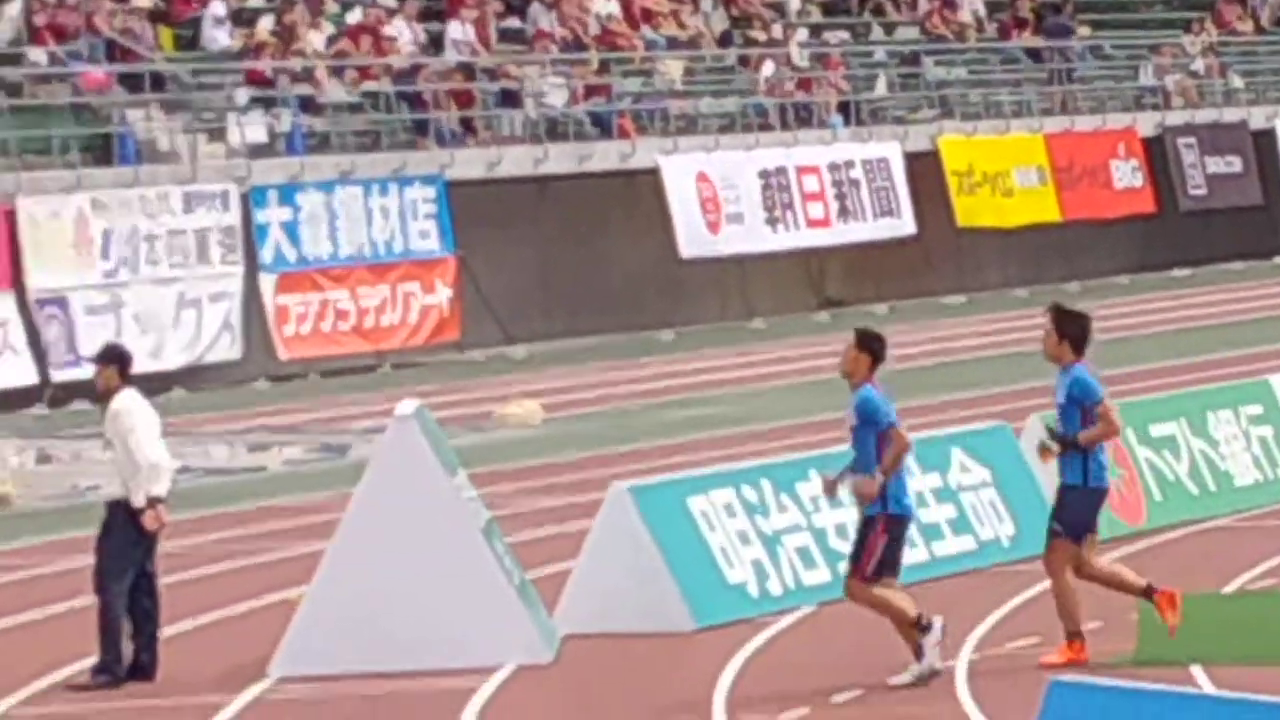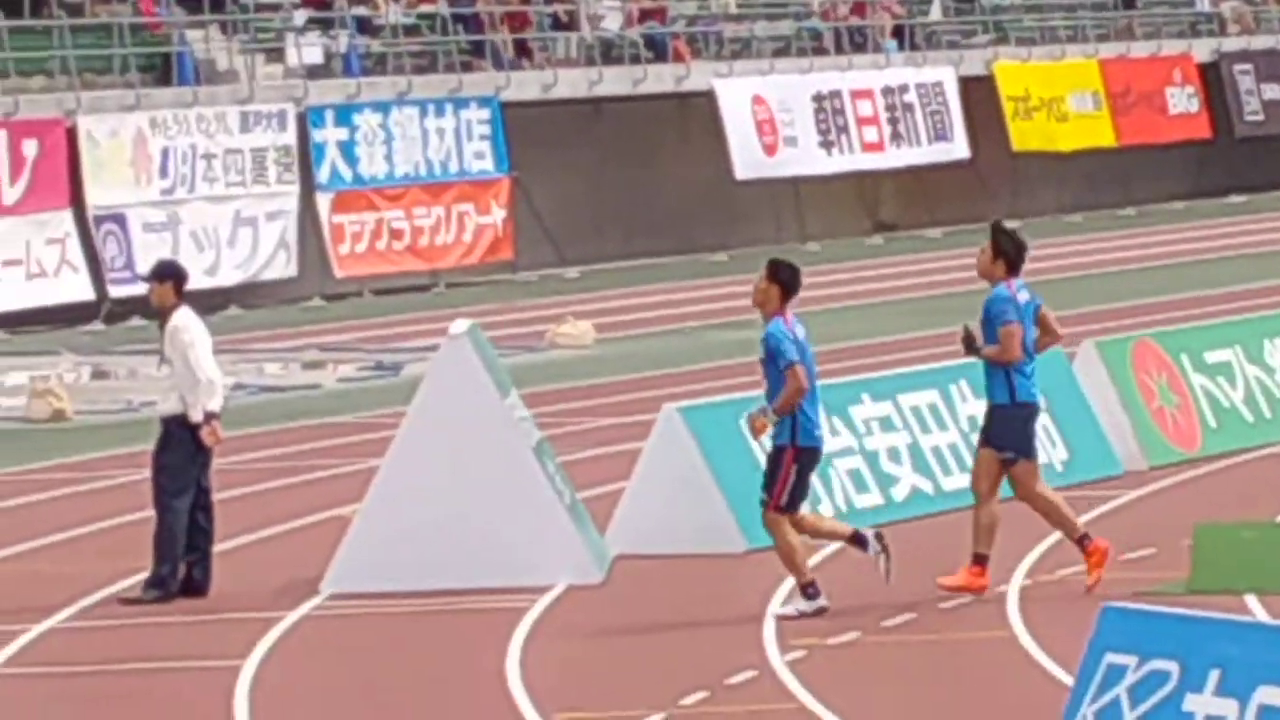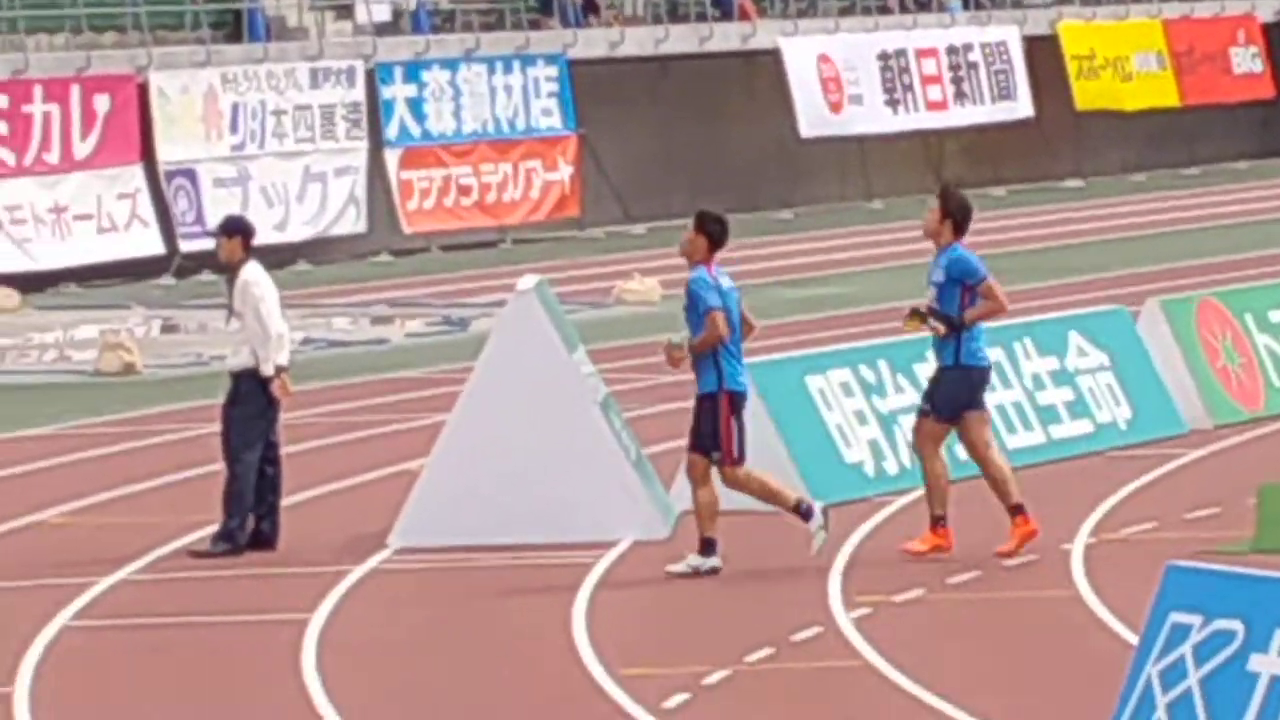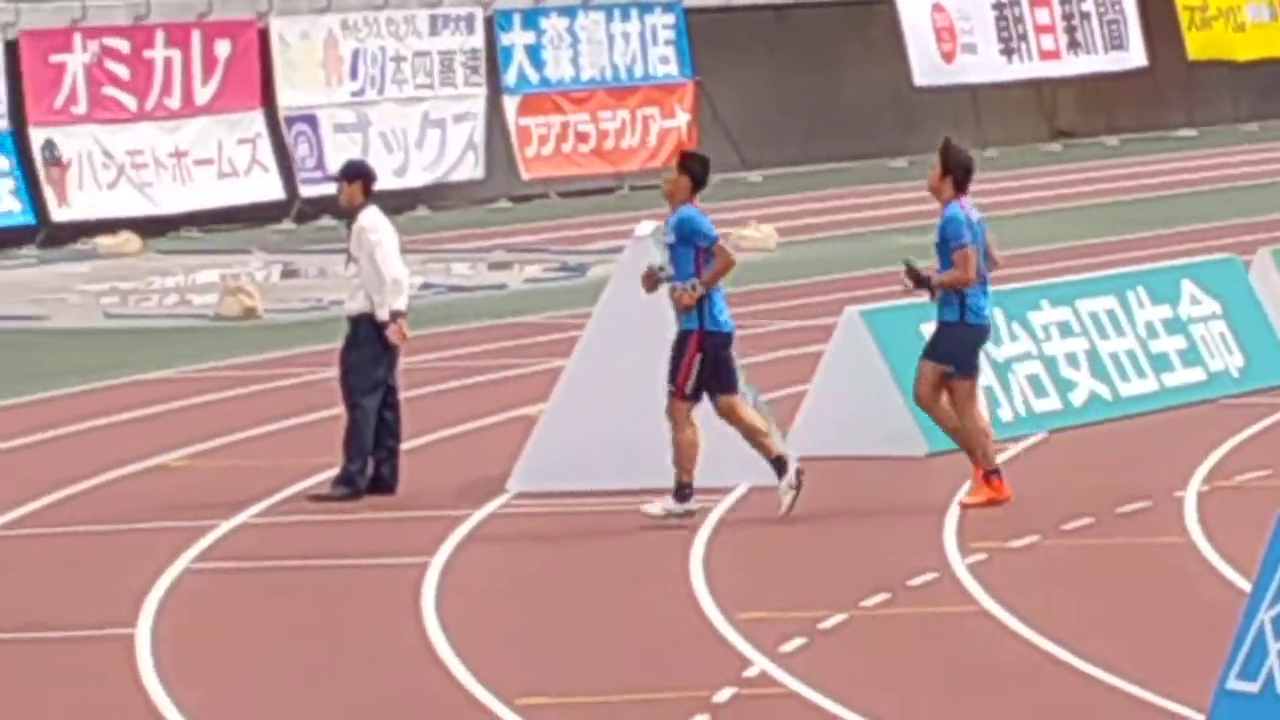
dt=0.3s
person 1, frame 1
left shoulder: (1078, 380)
right shoulder: (1068, 377)
left elbow: (1112, 427)
left wrist: (1071, 443)
right wrist: (1057, 442)
left hip: (1082, 485)
right hip: (1077, 483)
left knee: (1057, 566)
right knee: (1083, 566)
left ankle: (1074, 646)
right ankle: (1158, 595)
person 1, frame 2
left shoulder: (1000, 298)
right shoulder: (1021, 292)
left elbow: (1011, 351)
right elbow: (1054, 334)
left wrist: (978, 350)
left hip: (1013, 404)
right hip: (1006, 403)
left knee: (1028, 488)
right knee: (982, 486)
left ankle: (1091, 548)
right ankle: (977, 571)
person 1, frame 3
left shoulder: (960, 258)
right shoulder: (943, 258)
left elbow: (1000, 303)
left wrist: (955, 324)
right wrist: (925, 315)
left hip: (961, 365)
right hip: (957, 364)
left knee: (925, 443)
right knee: (981, 448)
left ankle: (939, 531)
right ankle: (1021, 521)
person 1, frame 4
left shoulder: (956, 218)
right shoulder: (965, 211)
left elbow: (964, 276)
right elbow: (988, 261)
left wrist: (930, 283)
left hip: (964, 322)
right hip: (955, 320)
left knee: (964, 404)
right knee: (925, 396)
left ankle: (993, 482)
right ankle: (983, 461)
person 2, frame 1
left shoulder: (869, 399)
right shoulder: (866, 398)
left elbow: (902, 443)
left wrist: (877, 480)
right wrist: (844, 477)
left hip: (885, 509)
right hip: (885, 508)
left knee: (859, 589)
right knee: (884, 587)
left ankle: (925, 624)
right ankle: (923, 658)
person 2, frame 2
left shoulder: (776, 333)
right shoulder: (787, 328)
left elbow: (799, 385)
right elbow: (810, 376)
left wrist: (770, 415)
left hip: (795, 441)
right hip: (797, 438)
left knee: (776, 519)
right knee: (784, 518)
left ankle: (811, 595)
right ankle: (864, 540)
person 2, frame 3
left shoulder: (699, 280)
right shoulder: (720, 278)
left elbow: (718, 331)
right elbow: (748, 326)
left wrist: (686, 351)
left hip: (721, 389)
right hip: (715, 388)
left knee: (733, 473)
right knee: (697, 469)
left ankle: (807, 510)
right ankle: (706, 554)
person 2, frame 4
left shoulder: (688, 218)
right shoulder: (686, 218)
left elbow: (727, 260)
left wrist: (696, 292)
right wrist: (666, 279)
left hip: (700, 328)
right hip: (714, 327)
left knee: (677, 408)
right knee: (730, 407)
left ankle: (682, 495)
right ankle: (783, 469)
person 3, frame 1
left shoulder: (120, 408)
right shoulder: (140, 405)
left elbow: (137, 460)
right elbow: (161, 459)
left wrist: (139, 504)
right wrist: (156, 499)
left hip: (129, 506)
right hip: (148, 503)
left knee: (112, 585)
right knee: (141, 585)
left ankle: (110, 667)
right ankle: (144, 662)
person 3, frame 2
left shoulder: (178, 324)
right shoulder: (190, 321)
left elbow: (196, 376)
right elbow: (209, 374)
left wrist: (197, 419)
right wrist: (211, 415)
left hip: (184, 421)
right hip: (198, 420)
left knee: (171, 501)
right knee: (196, 501)
left ankle: (164, 581)
right ankle: (197, 577)
person 3, frame 3
left shoulder: (247, 278)
right shoulder: (255, 276)
left elbow: (268, 329)
right elbow: (275, 328)
left wrist: (269, 372)
right wrist: (277, 370)
left hip: (253, 375)
right hip: (263, 374)
left knee: (242, 454)
right knee: (263, 453)
left ankle: (233, 534)
right ankle: (265, 530)
person 3, frame 4
left shoulder: (365, 224)
right shoulder: (377, 221)
left elbow: (383, 275)
right elbow: (396, 273)
left wrist: (384, 318)
right wrist: (396, 314)
left hip: (370, 320)
right hip: (384, 318)
left knee: (361, 399)
right knee: (383, 398)
left ankle: (353, 478)
right ankle: (384, 475)
